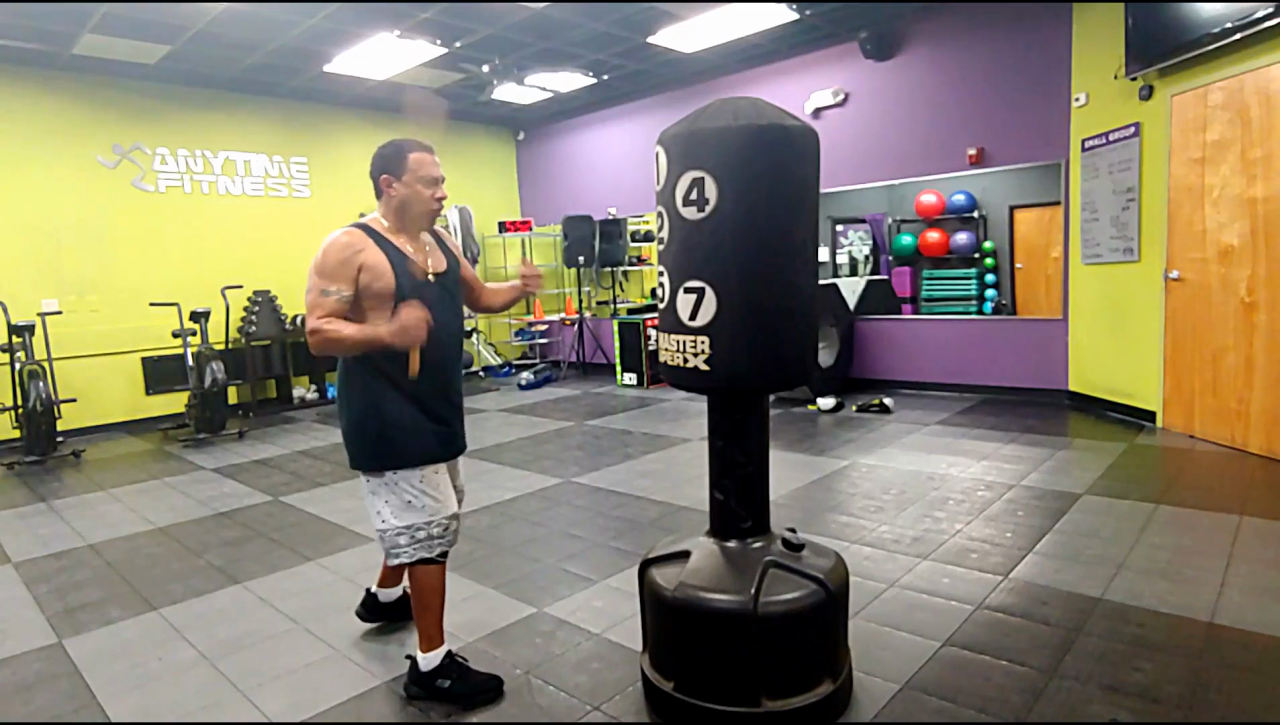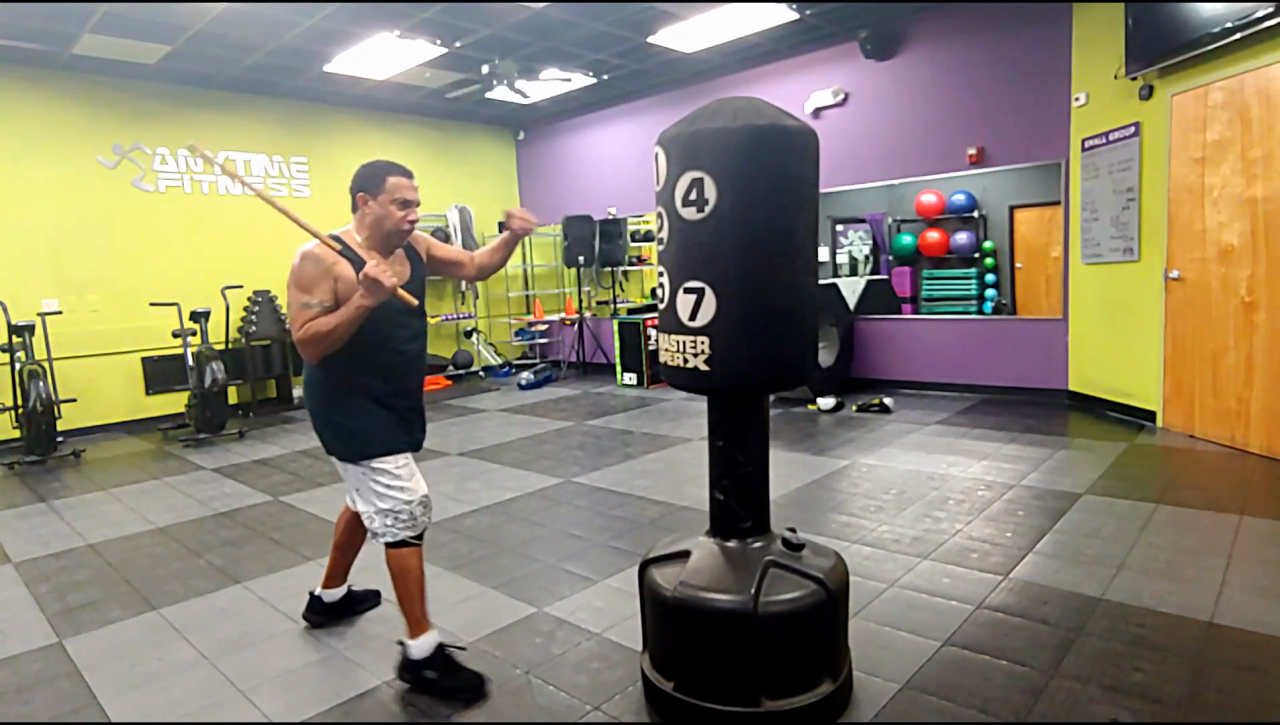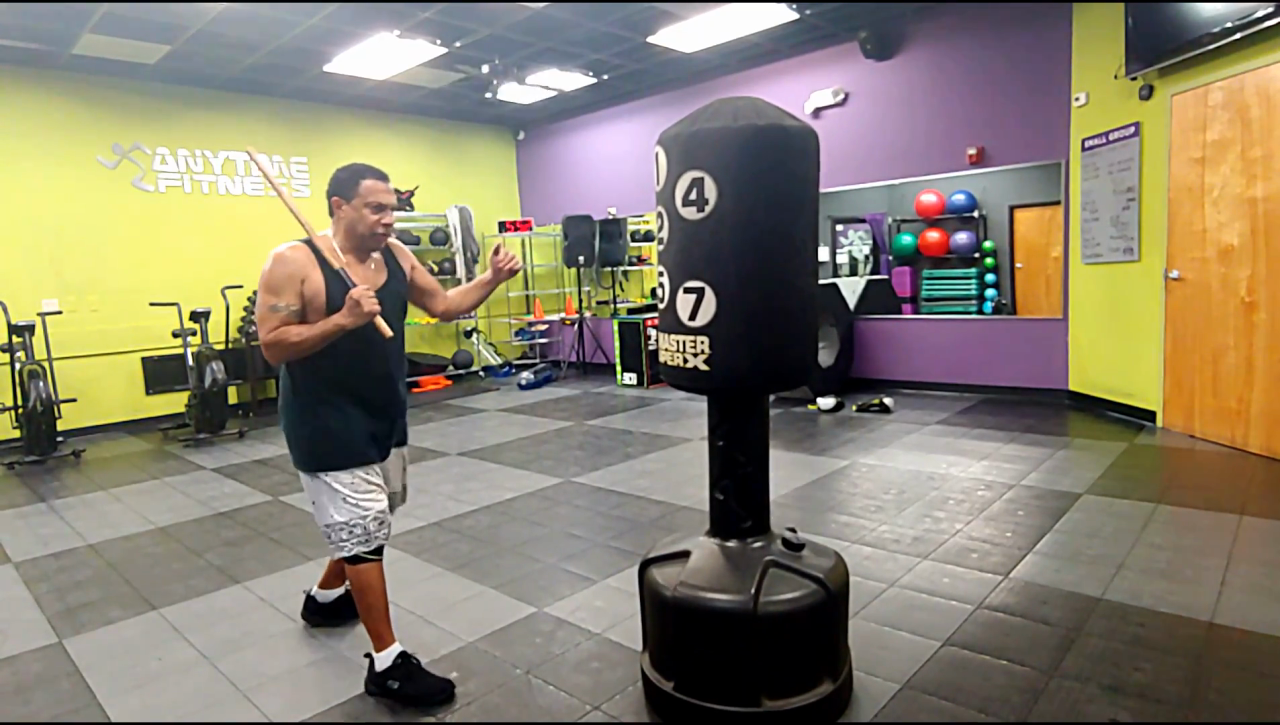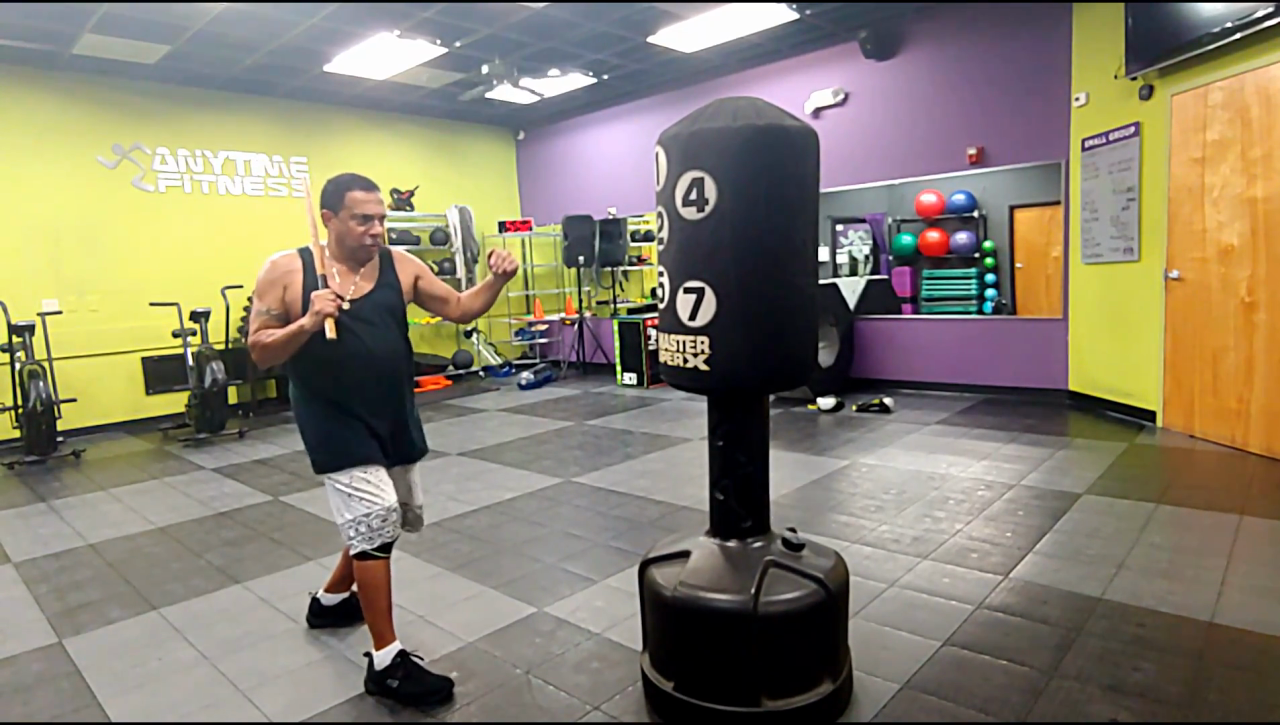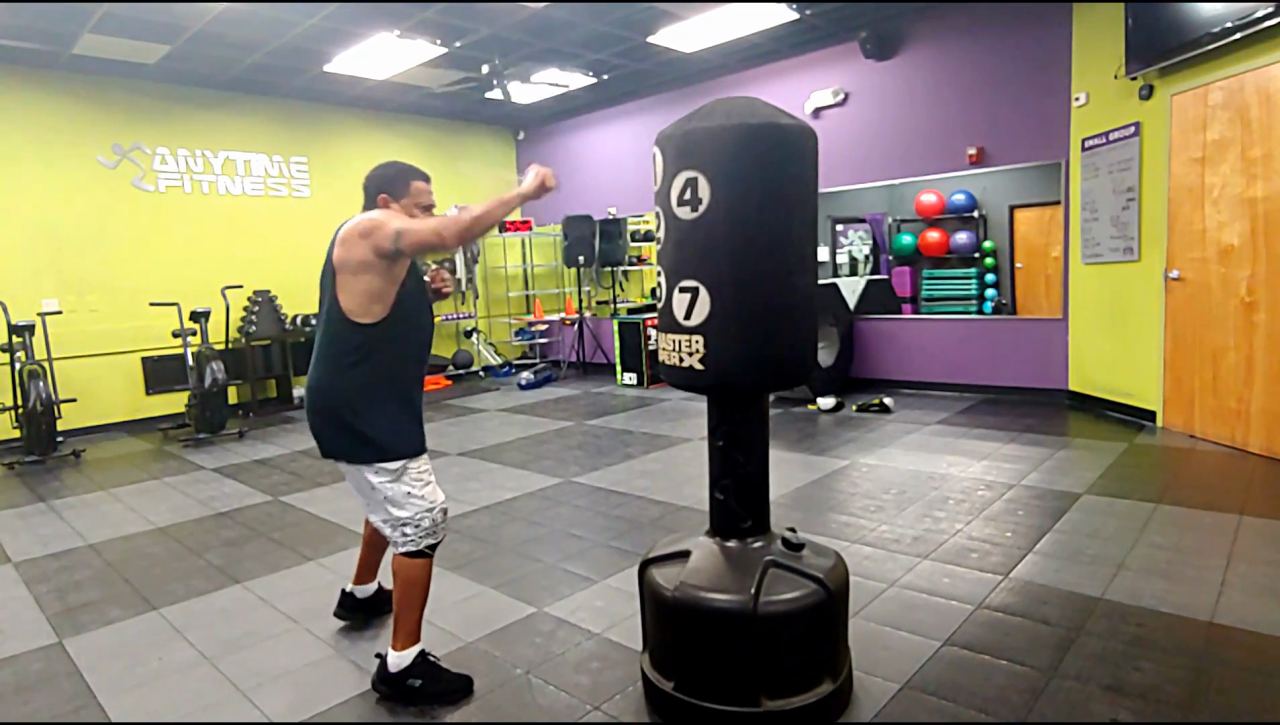
dt=0.5s
person 1, frame 1
left shoulder: (439, 242)
right shoulder: (349, 248)
left elbow: (480, 299)
right elbow: (318, 333)
left wrist: (520, 287)
right wrist: (387, 335)
left hip: (432, 408)
right hip: (388, 418)
left knee: (423, 516)
right knee: (425, 528)
left ankle: (384, 595)
right ankle: (432, 666)
person 1, frame 2
left shoulder: (415, 247)
right shoulder: (320, 258)
left elbow: (478, 268)
right elbow: (308, 345)
left wrist: (510, 237)
right wrist: (363, 301)
left hip: (390, 404)
right hip: (351, 407)
left knee: (371, 499)
right knee: (404, 510)
left ankle: (328, 596)
right ankle: (420, 651)
person 1, frame 3
left shoulder: (394, 256)
right shoulder: (293, 262)
left elbow: (444, 304)
right elbow: (272, 345)
left wrist: (493, 278)
right wrist: (343, 320)
left hip: (382, 415)
right hip: (327, 419)
left knee: (365, 515)
right knee: (362, 527)
left ankle: (327, 596)
right ankle: (387, 663)
person 1, frame 4
left shoulder: (399, 263)
right shoulder: (285, 271)
left elbow: (459, 309)
right elbow: (261, 352)
left wrist: (494, 283)
right wrist: (305, 323)
left hip: (396, 422)
right hip: (337, 426)
left knee: (383, 519)
right knee: (376, 522)
left ankle: (331, 599)
right ankle: (387, 663)
person 1, frame 5
left shoulder: (385, 249)
right shoulder: (368, 231)
left elbow: (388, 310)
right elbow: (450, 233)
left wrist: (427, 290)
right wrist: (521, 192)
left hip: (357, 406)
right hip: (363, 411)
left knee: (390, 502)
right knee: (420, 520)
left ankle: (361, 593)
right ankle: (402, 664)
